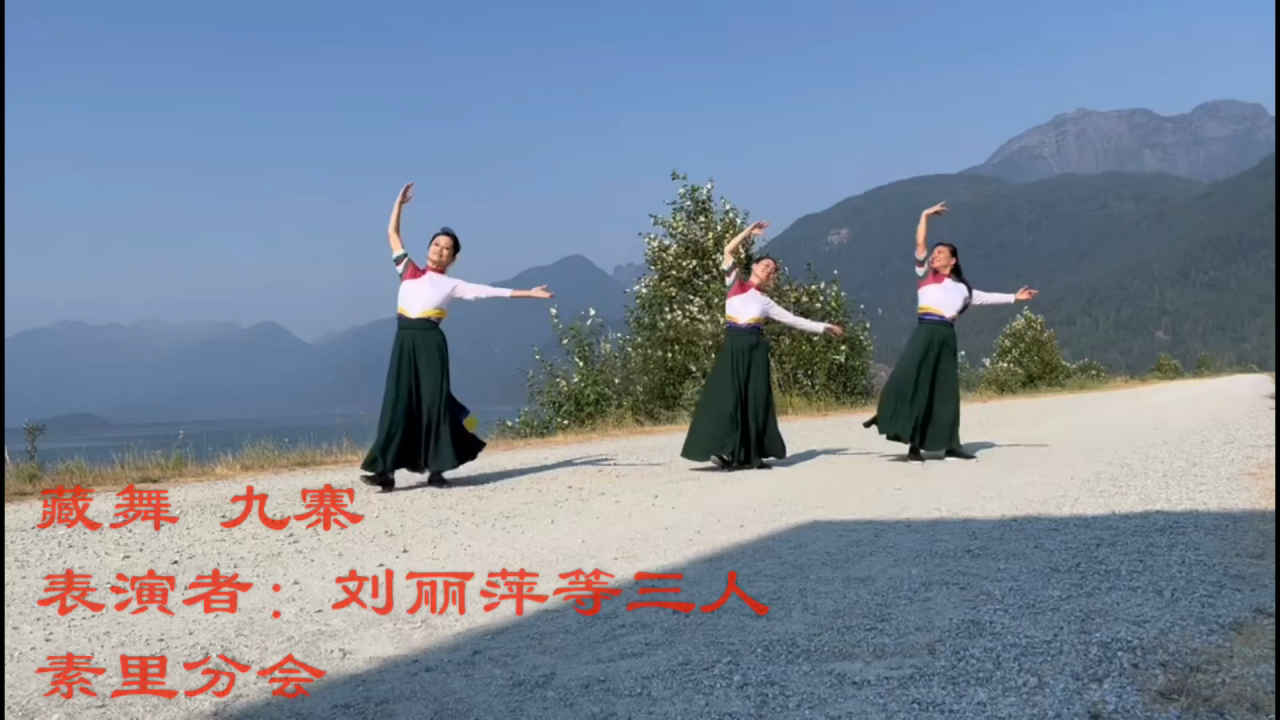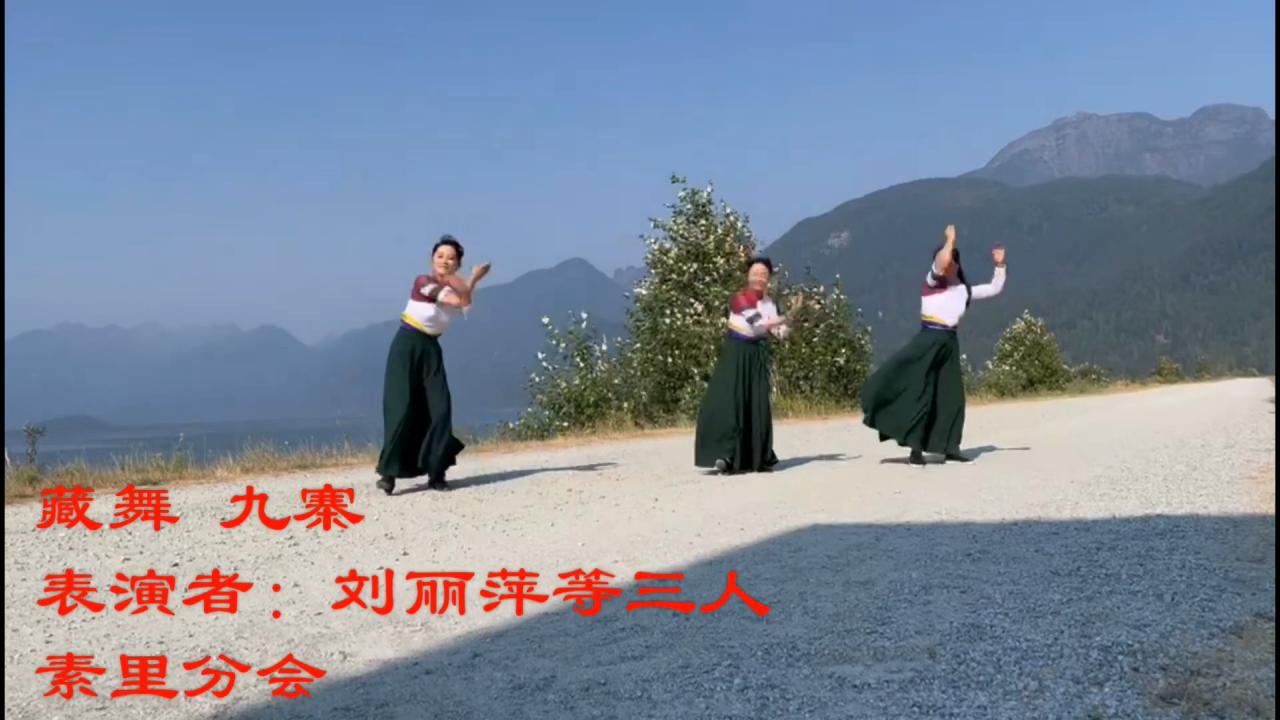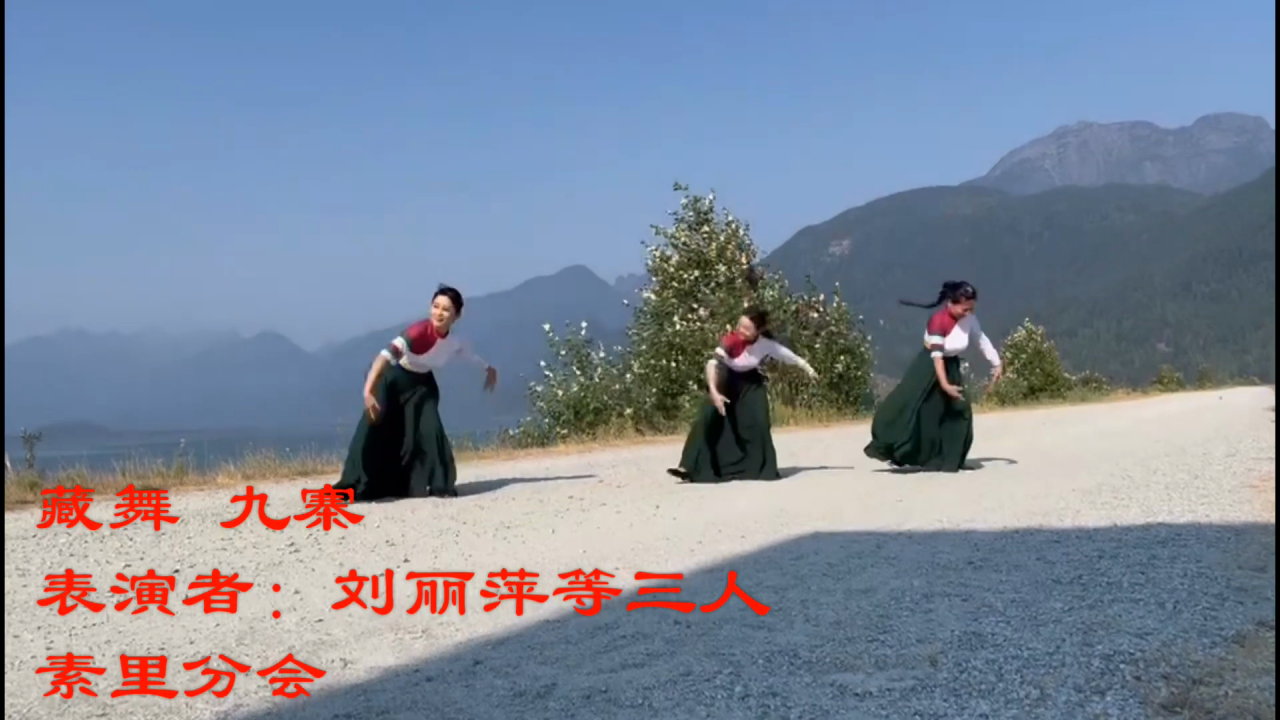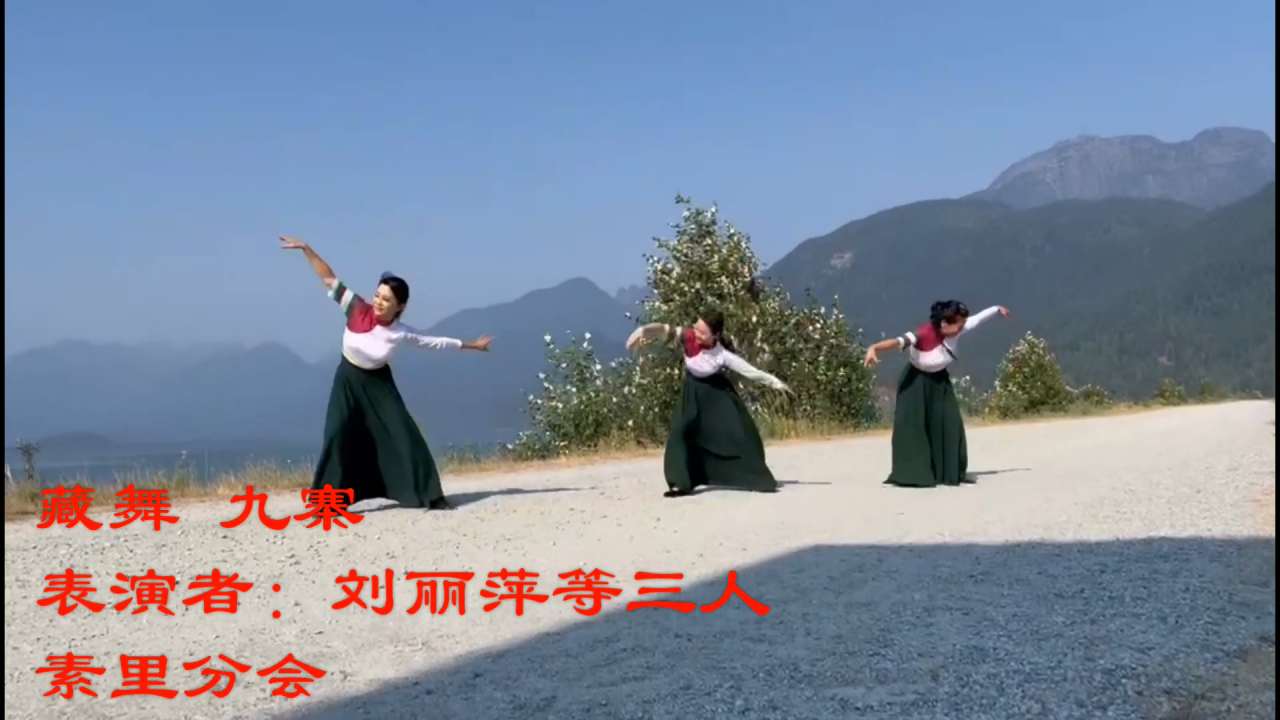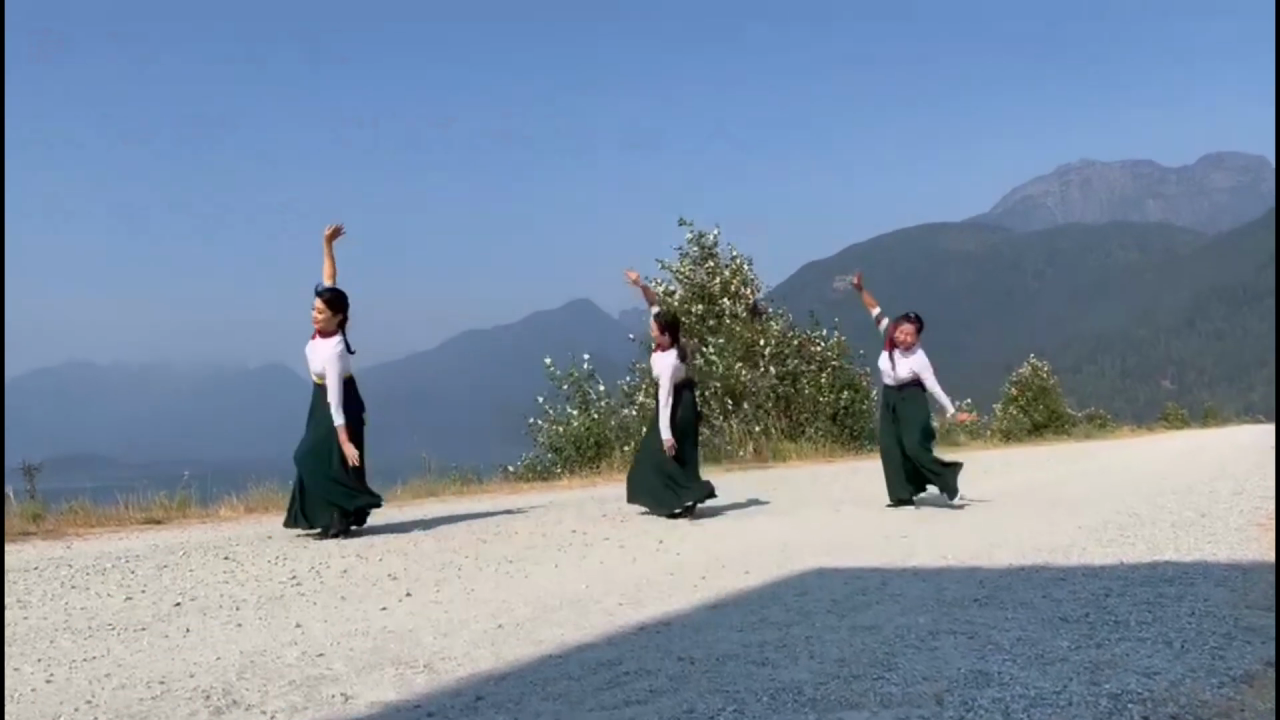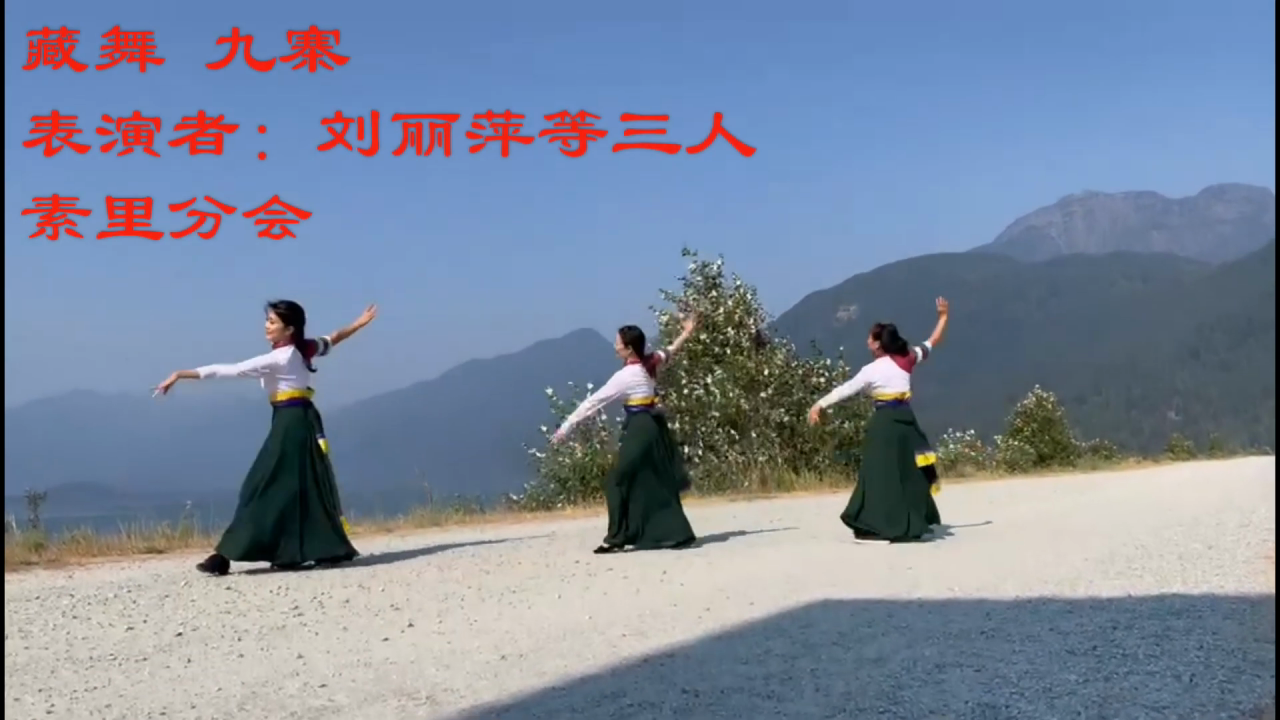
dt=0.4s
person 1, frame 1
left shoulder: (452, 285)
right shoulder: (408, 270)
left elbow: (487, 291)
right elbow: (392, 233)
left wrist: (527, 293)
right wrist: (401, 200)
left hip: (431, 343)
right hip: (404, 342)
left knee: (434, 403)
right knee: (397, 404)
left ankle: (435, 469)
right ankle: (384, 470)
person 1, frame 2
left shoulder: (454, 294)
right shoulder: (422, 283)
left elbow: (464, 300)
right elbow: (459, 300)
left wrist: (473, 280)
right wrist: (474, 278)
left hip: (430, 354)
right hip: (405, 350)
left knee: (438, 410)
right knee: (401, 410)
left ankle: (435, 473)
right ankle: (389, 473)
person 1, frame 3
left shoulder: (454, 343)
right shoulder: (417, 332)
left elbow: (470, 356)
right elbow: (386, 357)
left wrist: (488, 368)
right wrist: (368, 390)
left hip: (422, 385)
right hip: (393, 380)
left knee: (430, 429)
right knee: (372, 427)
left ankle: (438, 483)
right ankle: (353, 486)
person 1, frame 4
left shoulder: (401, 334)
right shoulder: (357, 309)
left elbow: (435, 341)
right elbow: (329, 279)
left wrist: (470, 345)
right wrist: (306, 250)
left hip: (378, 385)
right hip: (346, 381)
left knee: (404, 437)
right knee: (336, 437)
left ankle: (429, 495)
person 1, frame 5
left shoulder: (334, 351)
right shoulder: (324, 328)
left elbow: (335, 395)
right elbow: (328, 282)
left wrist: (344, 439)
right wrist: (327, 245)
left hip: (342, 400)
right hip: (332, 397)
left knee: (318, 458)
right knee: (316, 458)
left ankle: (337, 517)
right ankle: (331, 519)
person 1, frame 6
left shoulder: (276, 359)
right shoulder: (303, 349)
left elbow: (228, 370)
right elbow: (330, 341)
left wrist: (181, 375)
right wrist: (359, 324)
left hip: (291, 423)
right hip: (301, 421)
left knee: (263, 488)
right knee: (310, 487)
left ankle: (228, 554)
right ankle: (336, 549)
person 2, frame 1
left shoulder: (961, 288)
right shoulder: (925, 275)
left elbow: (985, 298)
right elbow: (920, 245)
left wrist: (1014, 297)
right wrist: (925, 215)
left hip: (946, 338)
right hip: (925, 334)
left knee: (946, 391)
right knee: (913, 382)
left ankle: (949, 446)
right ankle: (914, 445)
person 2, frame 2
left shoulder: (964, 288)
right shoulder: (932, 282)
left elbow: (995, 289)
right elbow: (940, 264)
left wrist: (999, 265)
right wrist: (950, 240)
left hip: (949, 344)
right hip: (928, 341)
left knee: (953, 398)
right knee: (917, 391)
left ankle: (949, 450)
right ankle: (915, 448)
person 2, frame 3
left shoulder: (969, 319)
right shoulder: (939, 320)
left elbow: (982, 340)
right elbow: (936, 354)
left wrist: (996, 362)
right wrist: (944, 383)
left hip: (951, 367)
right hip: (928, 366)
left knee: (960, 412)
right knee: (909, 406)
left ankle: (951, 459)
right ankle: (893, 451)
person 2, frame 4
left shoulder: (956, 331)
right shoulder: (924, 334)
left elbow: (976, 318)
right elbow: (899, 341)
left wrist: (997, 309)
right wrist: (874, 348)
left hip: (940, 381)
right hip: (915, 381)
left knee: (950, 424)
right knee: (909, 426)
left ankle: (953, 473)
right ankle: (909, 475)
person 2, frame 5
left shoulder: (918, 358)
right shoulder: (891, 337)
left elbow: (934, 387)
right elbow: (875, 309)
left wrist: (952, 412)
right wrist: (860, 289)
left hip: (910, 400)
right hip: (890, 400)
left knee: (910, 445)
right knee: (890, 447)
left ankle: (946, 475)
right ankle: (904, 494)
person 2, frame 6
left shoulder: (872, 370)
right shoulder: (905, 359)
left elbow: (846, 389)
right elbow: (931, 344)
left wrist: (819, 405)
right wrist: (943, 316)
left hip: (885, 421)
right hip: (906, 418)
left knee: (878, 473)
right knee: (906, 471)
left ankle: (880, 528)
right ankle: (912, 525)
person 3, frame 1
left shoulder: (765, 302)
right shoulder: (735, 284)
left elbow: (793, 320)
right elbow: (728, 251)
left wrist: (823, 327)
right wrist: (749, 231)
left hip: (755, 349)
right hip: (733, 347)
left knee: (756, 400)
right knee: (729, 398)
left ankle: (751, 454)
right ankle: (727, 452)
person 3, frame 2
left shoulder: (768, 304)
right shoulder: (741, 299)
left elbow: (780, 331)
right elbow: (759, 325)
left wrist: (781, 329)
right wrist: (777, 322)
left hip: (756, 357)
right hip: (734, 354)
left knee: (756, 406)
right knee: (727, 403)
left ankle: (757, 459)
right ankle: (728, 457)
person 3, frame 3
left shoulder: (766, 344)
right shoulder: (730, 340)
left elbow: (786, 356)
right elbow: (713, 362)
left wrist: (806, 367)
right wrist: (714, 391)
left hip: (750, 384)
right hip: (726, 380)
left knee: (758, 423)
right knee: (708, 419)
left ankle: (763, 468)
right ankle: (687, 468)
person 3, frame 4
left shoulder: (723, 355)
right shoulder: (689, 336)
left elbow: (750, 371)
right elbow: (664, 329)
left wrist: (774, 382)
right wrist: (642, 330)
left hip: (718, 392)
right hip: (693, 389)
left knee: (739, 432)
right knee: (680, 432)
left ankle: (763, 480)
right ankle: (680, 484)
person 3, frame 5
left shoulder: (667, 362)
right shoulder: (671, 343)
left elbow: (664, 398)
right elbow: (654, 304)
left wrist: (665, 433)
right wrist: (641, 285)
left hip: (678, 403)
right hip: (678, 399)
left knee: (656, 451)
right knee: (650, 450)
left ankle: (688, 496)
right ankle: (673, 502)
person 3, frame 6
left shoulder: (625, 376)
right shoulder: (651, 361)
left elbow: (594, 400)
right elbow: (672, 351)
left wrist: (566, 426)
right wrist: (687, 332)
left hip: (640, 427)
right hip: (654, 424)
left knee: (620, 481)
right knee: (657, 481)
left ankle: (616, 539)
right ankle: (679, 533)
